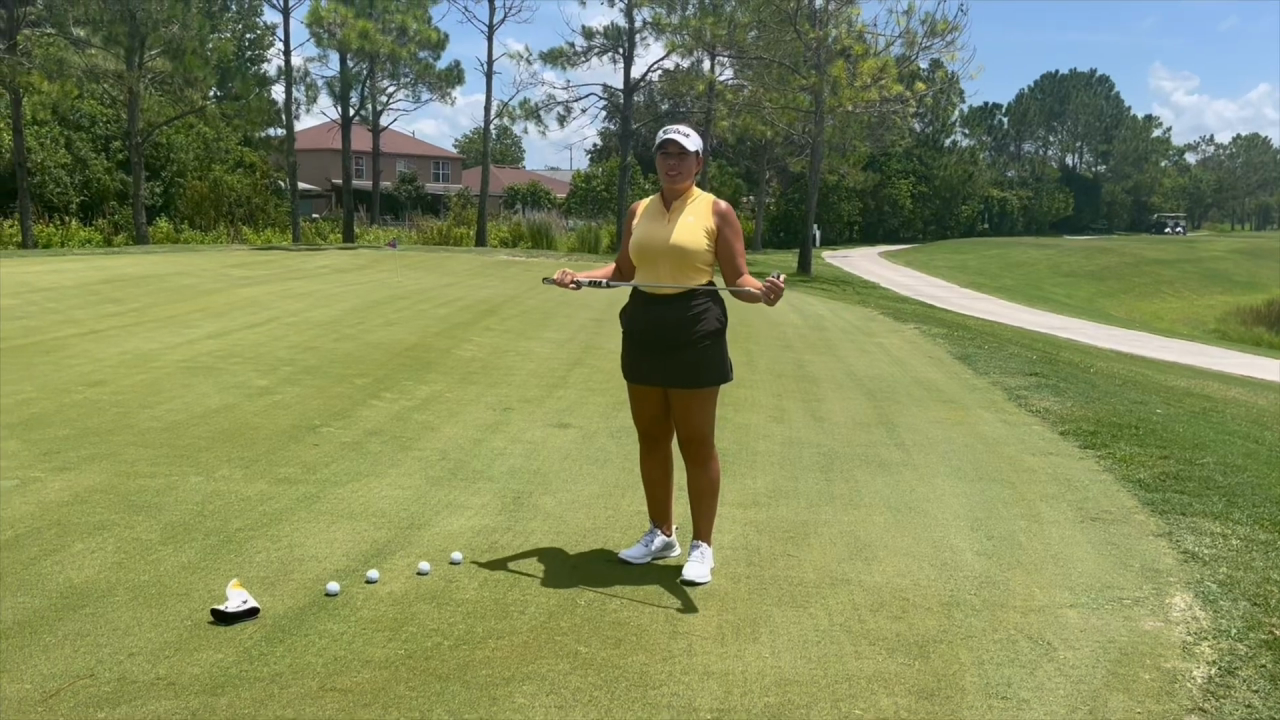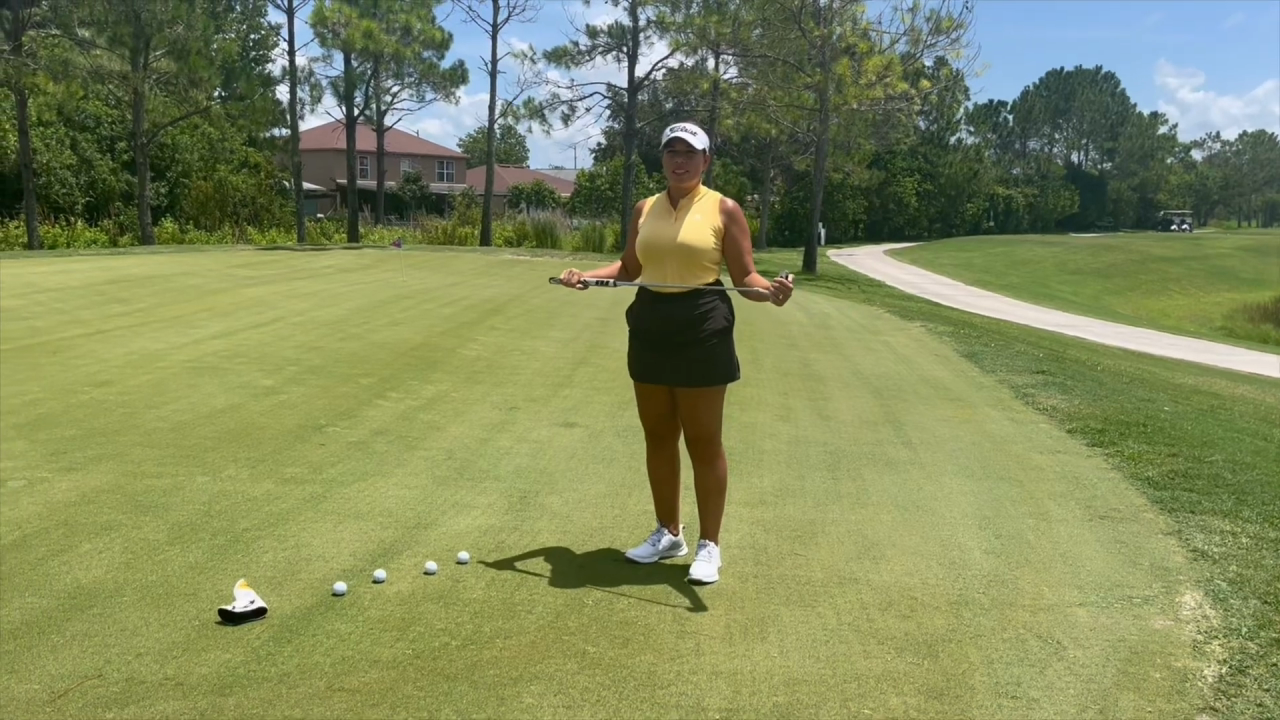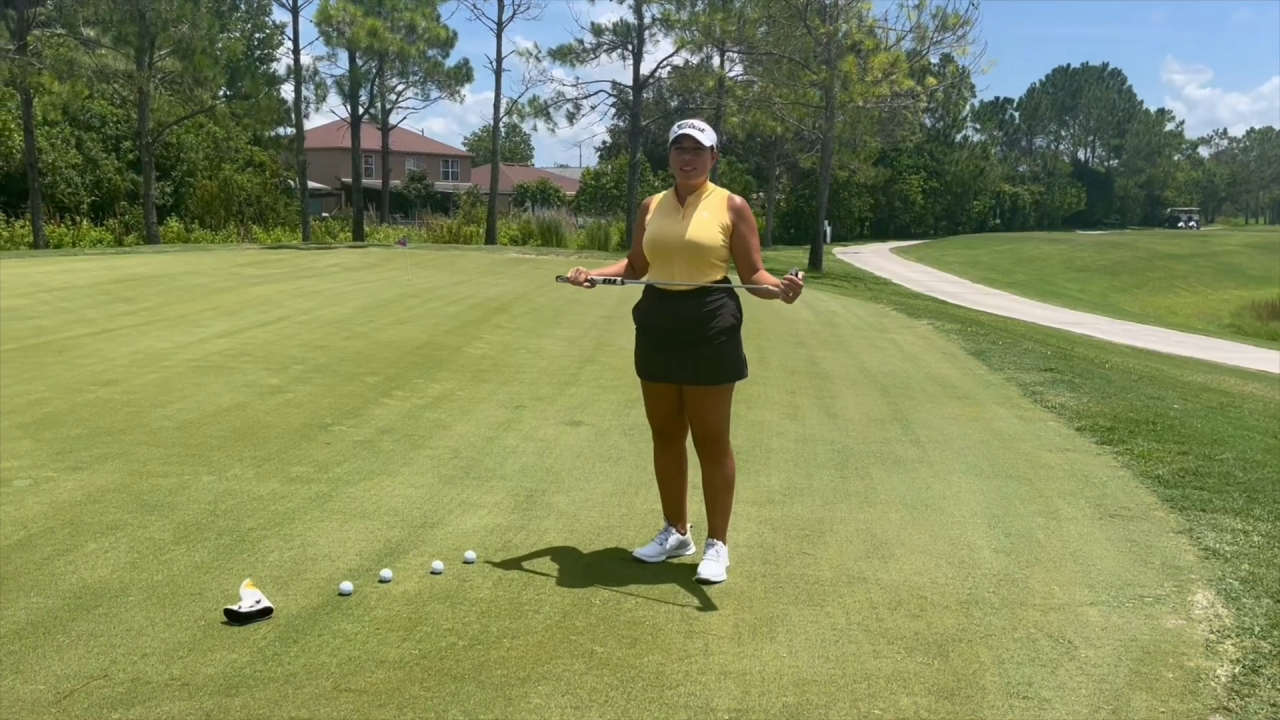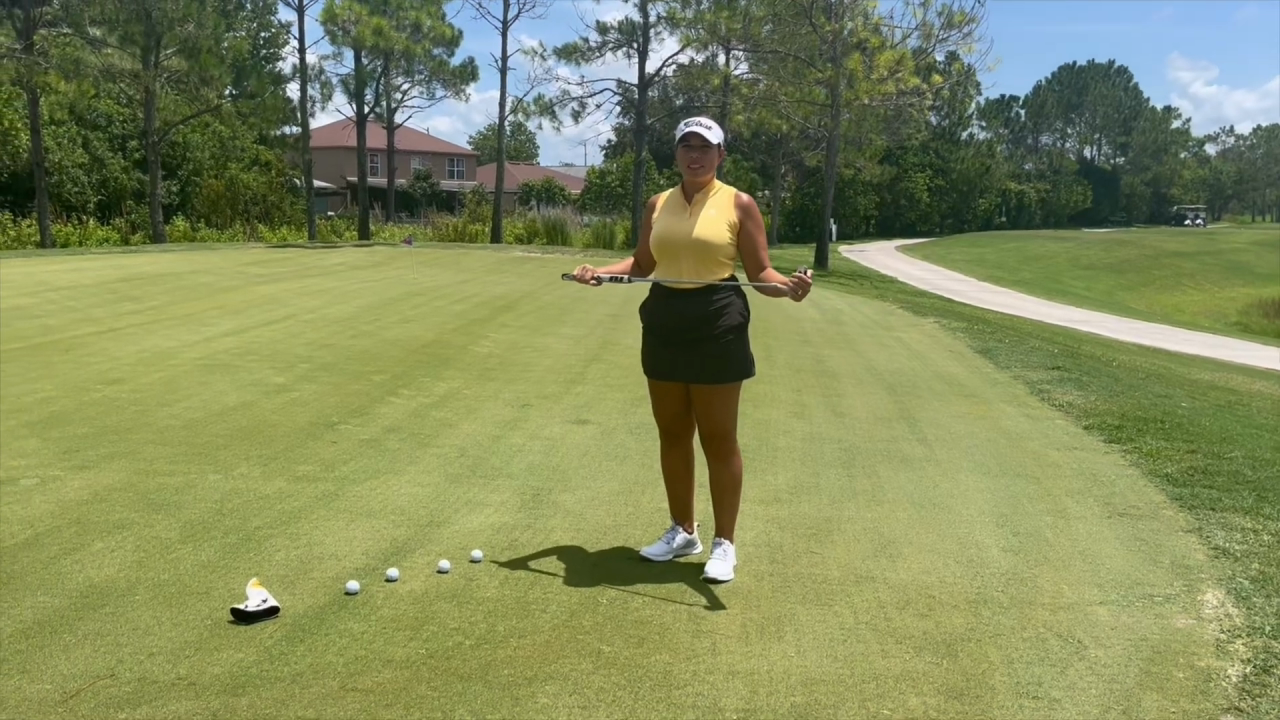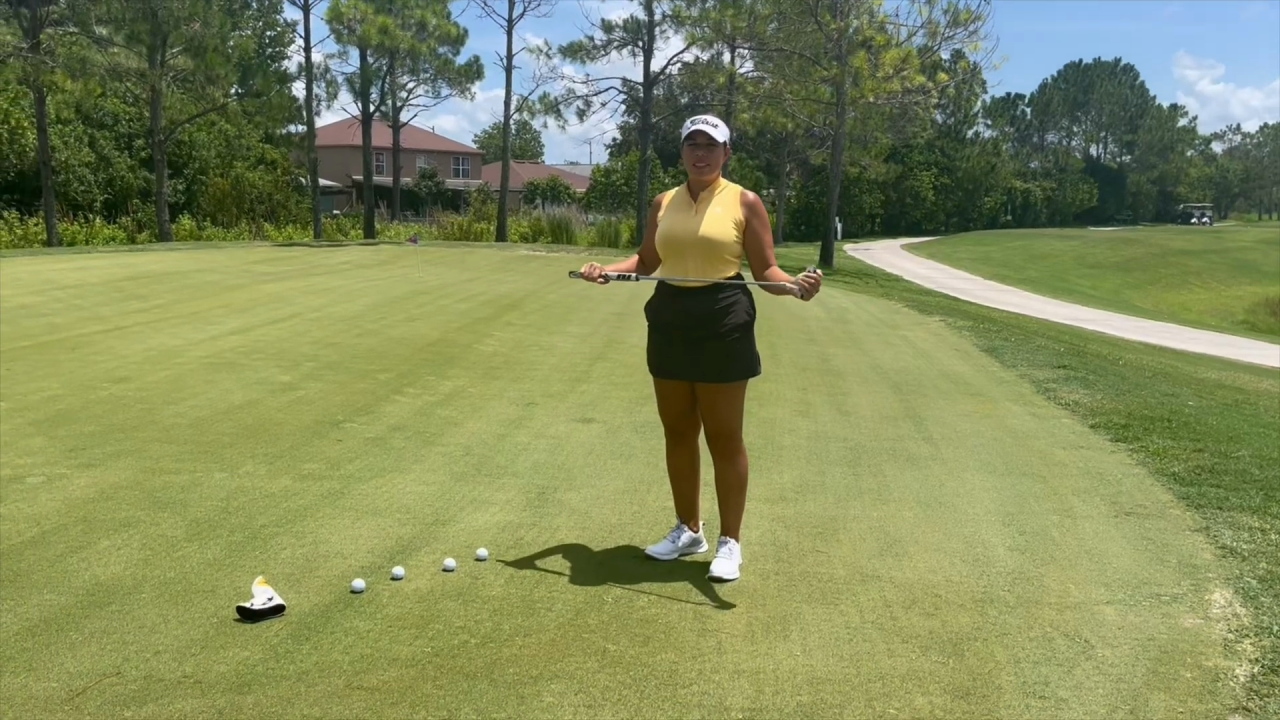
dt=0.2s
person 1, frame 1
left shoulder: (717, 211)
right shoulder: (638, 211)
left elbow: (737, 279)
right elbow: (623, 269)
left wrist: (762, 291)
right wrist: (579, 276)
left hip: (695, 330)
right hip: (643, 329)
left knee: (696, 444)
right knee: (651, 439)
left ankle: (701, 546)
right ankle: (661, 533)
person 1, frame 2
left shoulder: (724, 209)
right shoulder: (644, 209)
left elbow: (744, 277)
right elbow: (629, 267)
left wrist: (771, 290)
right wrist: (586, 275)
left hip: (702, 328)
right hip: (649, 327)
left knee: (703, 442)
right knee: (658, 438)
left ankle: (709, 545)
right ankle: (668, 533)
person 1, frame 3
left shoulder: (731, 206)
right shoulder: (651, 206)
left elbow: (752, 274)
right elbow: (635, 265)
left wrist: (779, 288)
right wrist: (591, 274)
left hip: (709, 326)
right hip: (656, 324)
left knee: (711, 441)
right knee: (665, 436)
left ankle: (716, 544)
right ankle: (676, 532)
person 1, frame 4
left shoulder: (738, 203)
right shoulder: (658, 204)
left elbow: (759, 272)
right elbow: (642, 263)
left wrist: (788, 285)
right wrist: (599, 272)
left hip: (717, 324)
right hip: (663, 322)
left knee: (718, 439)
right knee: (672, 435)
left ankle: (724, 543)
right ankle: (683, 531)
person 1, frame 5
left shoulder: (745, 202)
right shoulder: (663, 202)
left elbow: (765, 270)
right elbow: (647, 261)
left wrist: (796, 283)
right wrist: (606, 270)
left hip: (722, 322)
right hip: (669, 320)
left knee: (724, 438)
right knee: (677, 433)
left ankle: (729, 542)
right ankle: (688, 529)
